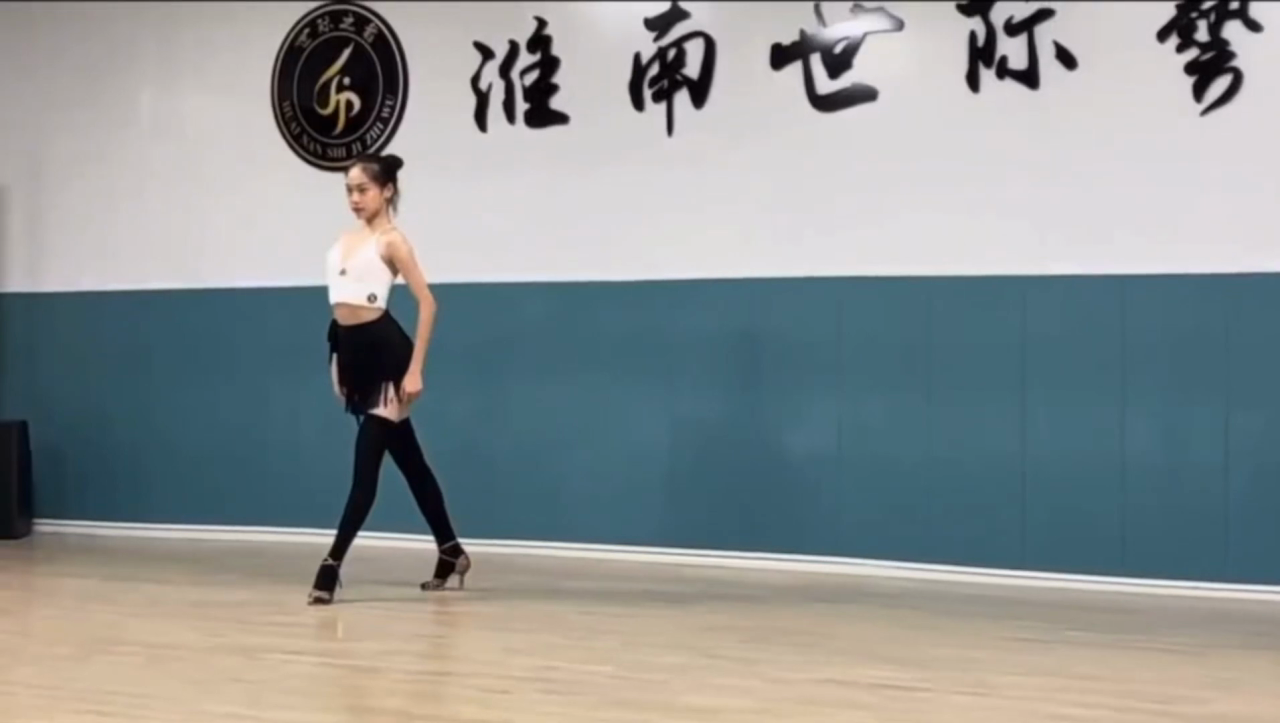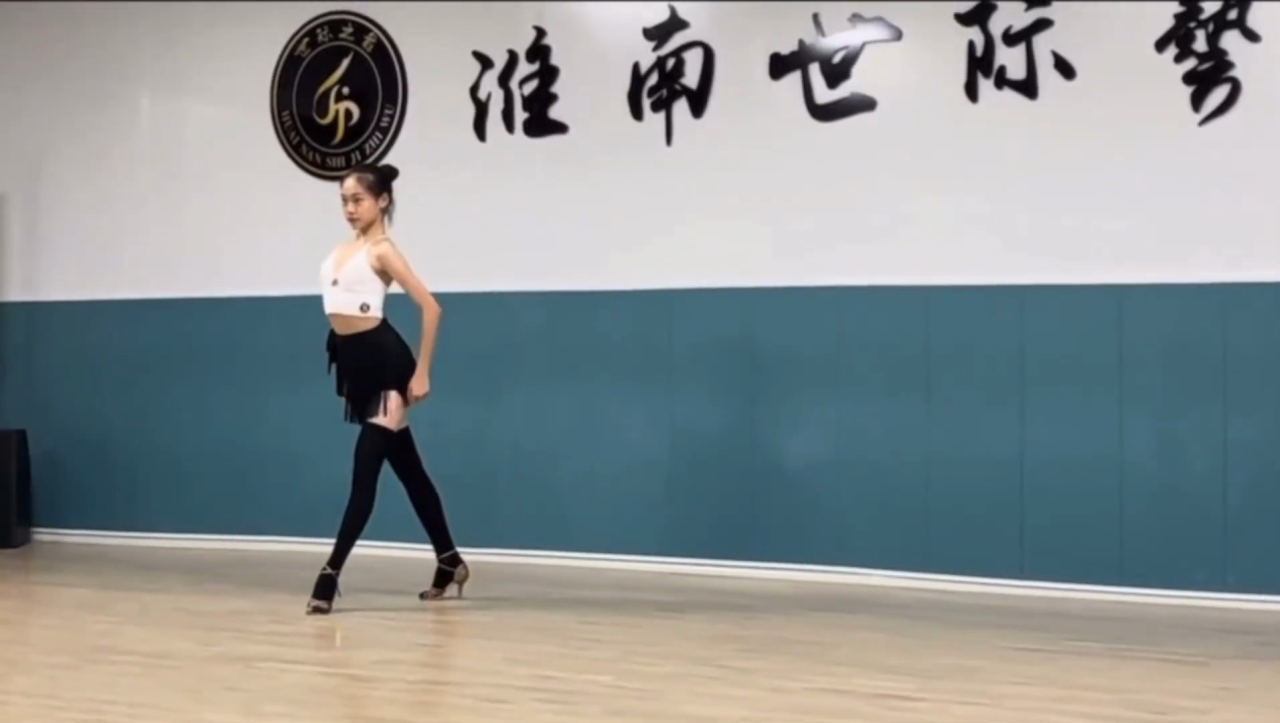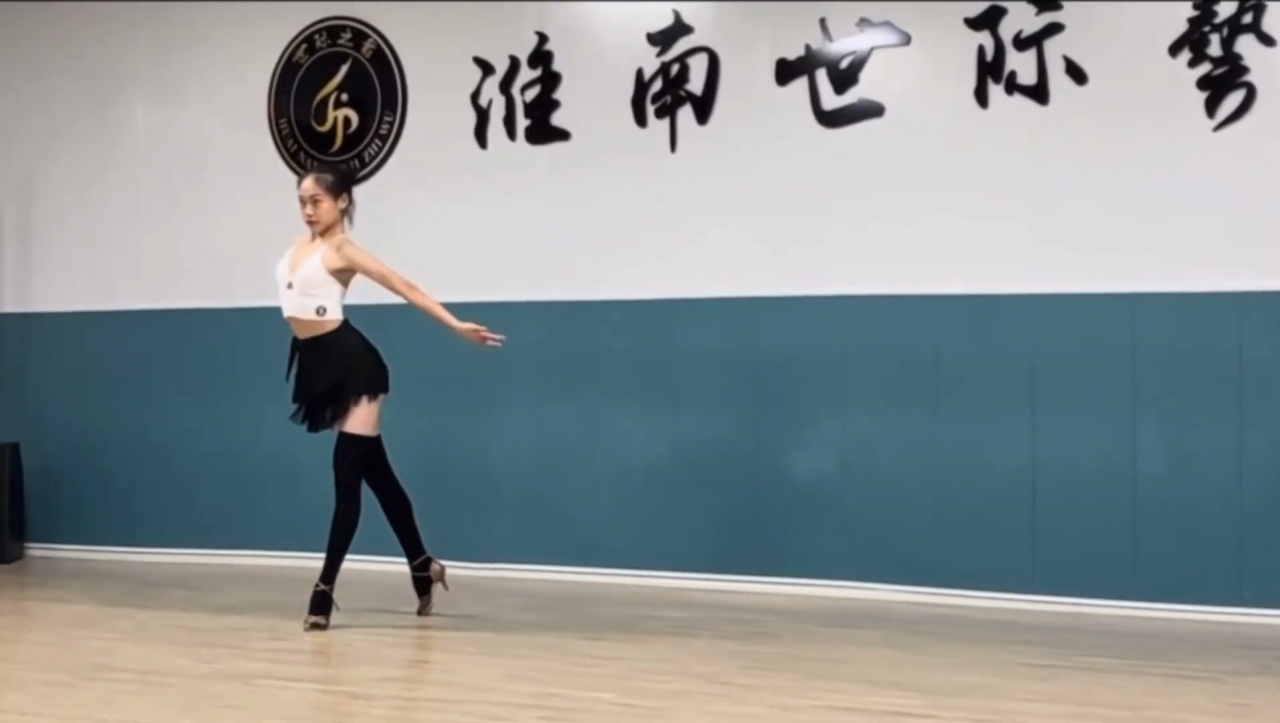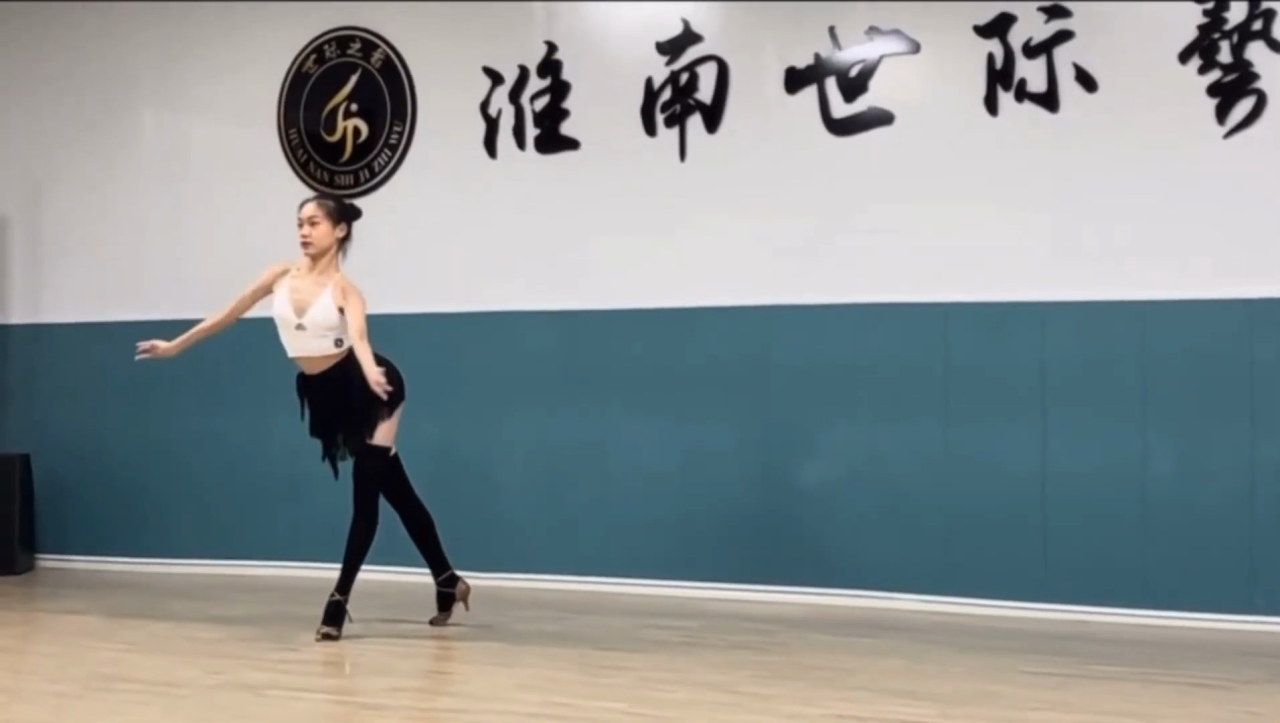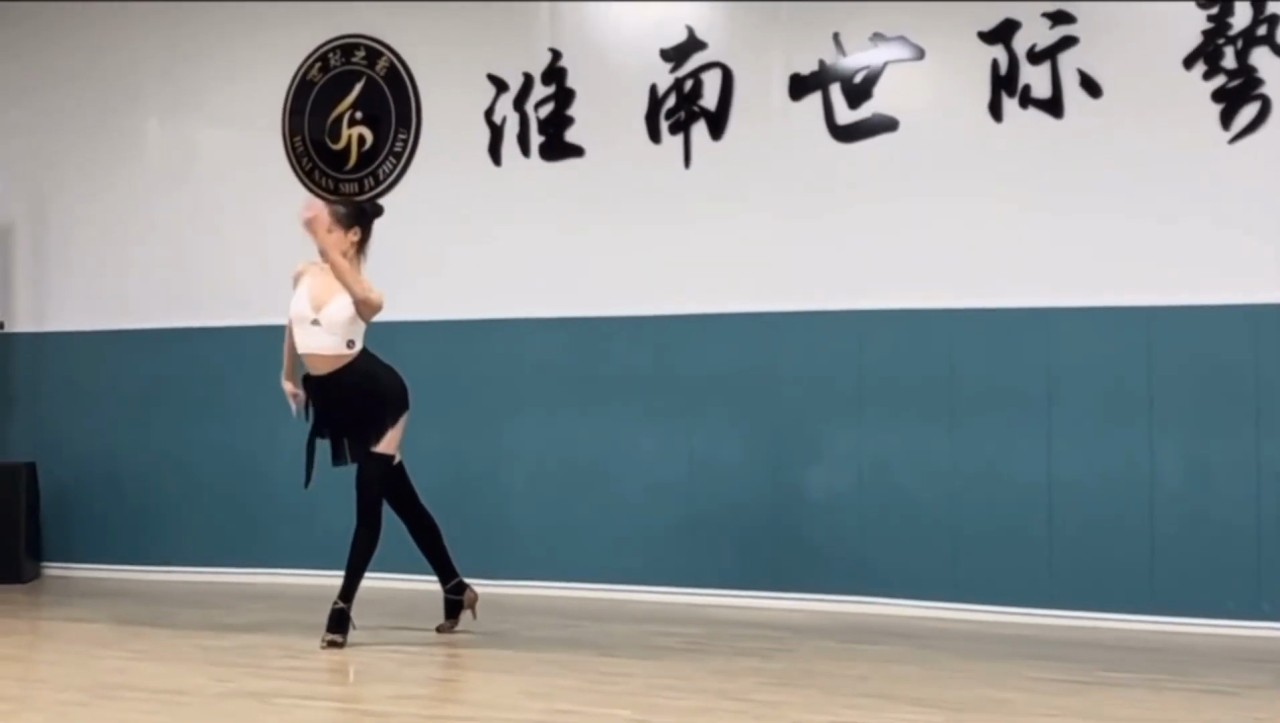
dt=0.7s
person 1, frame 1
left shoulder: (391, 240)
right shoulder: (347, 239)
left elbow: (427, 303)
left wrist: (415, 369)
right wrist: (337, 363)
left hip: (383, 349)
right hip: (351, 348)
left knee: (366, 462)
right knee: (408, 459)
left ankle: (332, 565)
right ankle: (450, 552)
person 1, frame 2
left shoulder: (382, 251)
right shoulder: (345, 248)
left elbow: (430, 307)
left wrist: (421, 373)
left hip: (382, 359)
right hip: (352, 359)
left knee: (365, 469)
right knee: (407, 467)
left ankle: (330, 574)
right ankle: (449, 561)
person 1, frame 3
left shoulder: (341, 250)
right shoulder: (300, 245)
left elbow: (404, 287)
left wrist: (456, 325)
left hip: (349, 360)
right hip: (315, 362)
left knee: (347, 472)
right knee: (375, 470)
left ankle: (325, 588)
right ankle: (422, 564)
person 1, frame 4
left shoulder: (345, 289)
right shoulder: (280, 276)
left elbow: (359, 335)
right elbow: (228, 315)
left wrist: (371, 371)
right wrist: (173, 346)
left hip: (367, 390)
right hip: (322, 391)
left knee: (367, 491)
right knee: (394, 487)
left ankle: (340, 598)
right ankle: (448, 579)
person 1, frame 5
left shoulder: (367, 296)
right shoulder: (305, 273)
left elbow: (358, 300)
right elbow: (294, 326)
left wrist: (324, 244)
right wrist: (288, 375)
left hip: (373, 393)
right hip: (329, 397)
left knee: (370, 498)
right knee: (400, 496)
left ankle: (343, 606)
right ankle: (455, 587)
